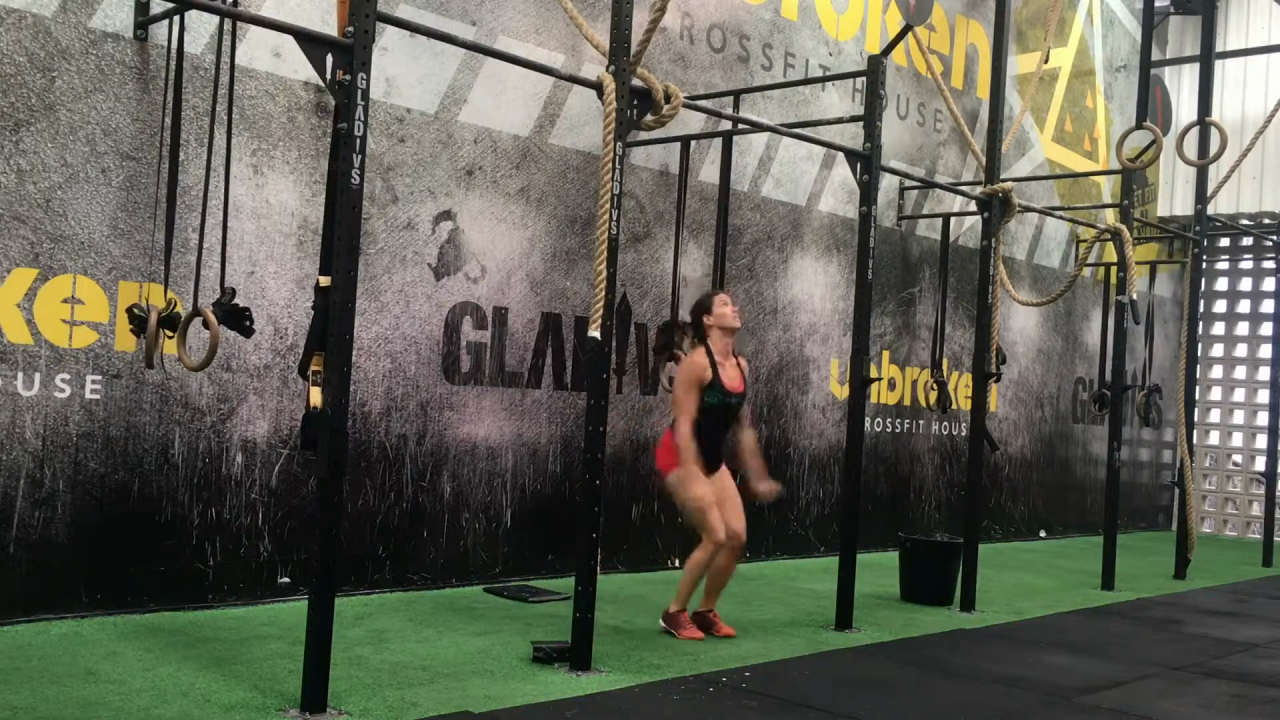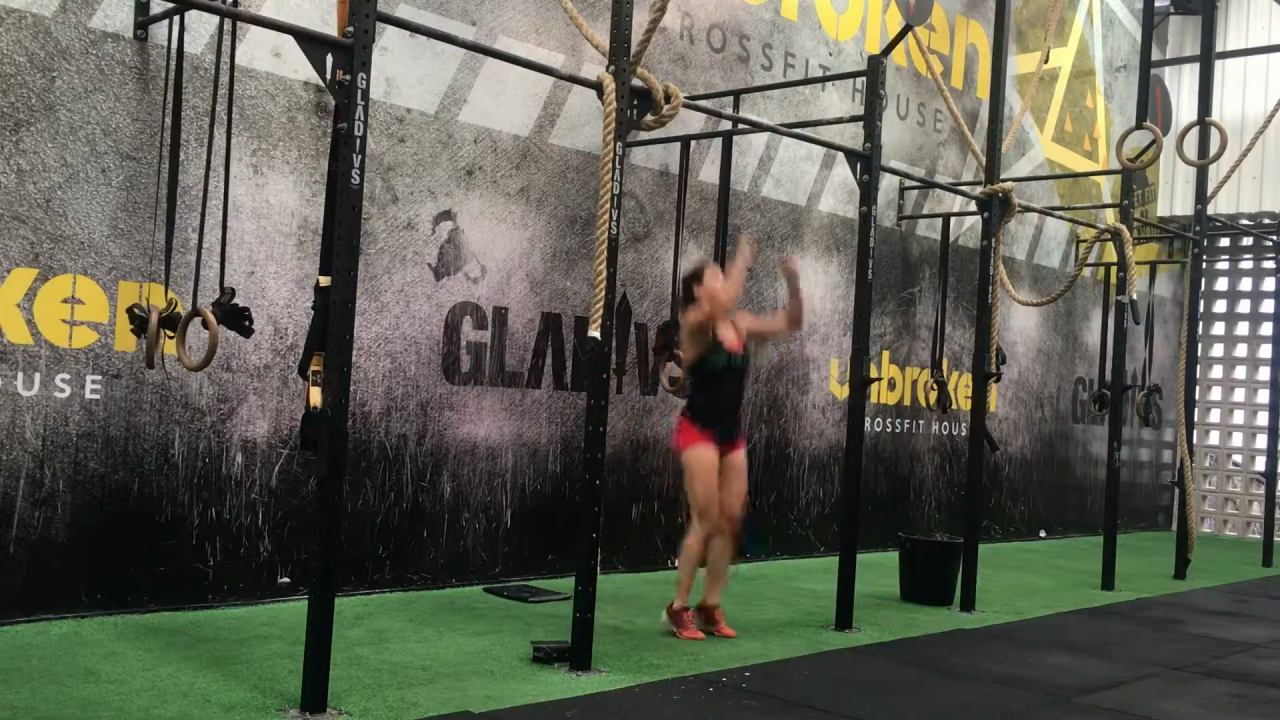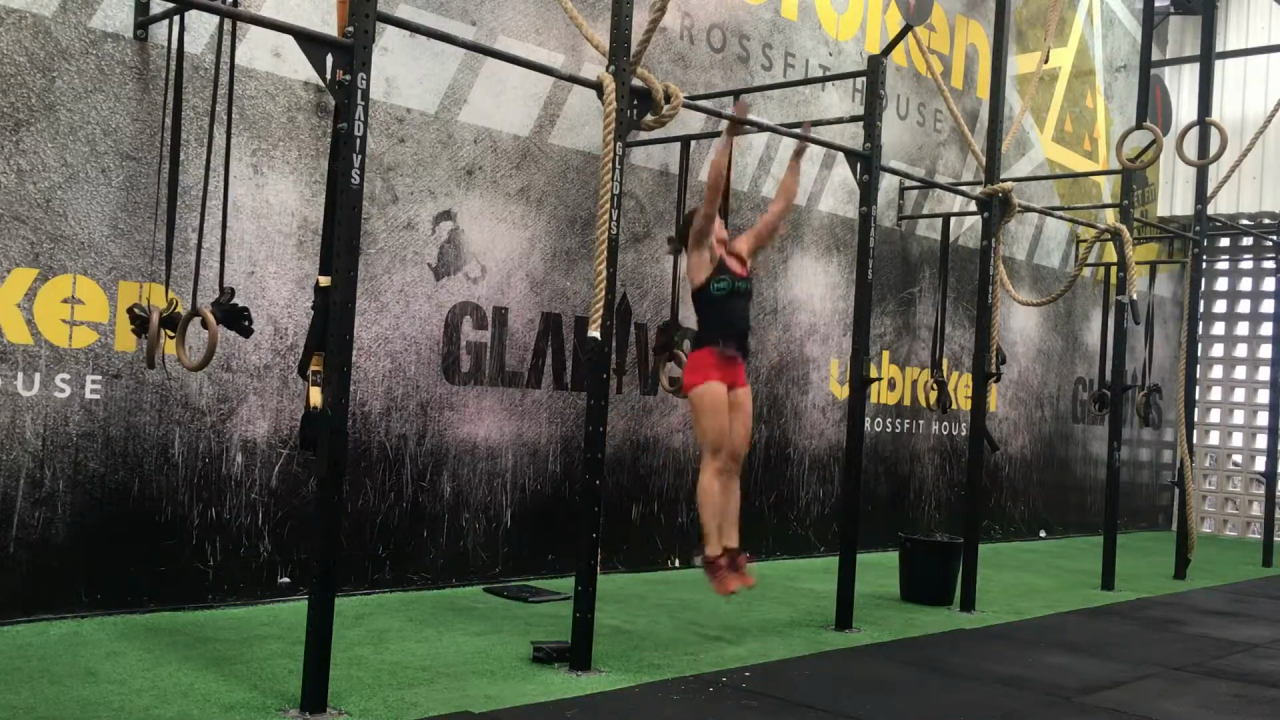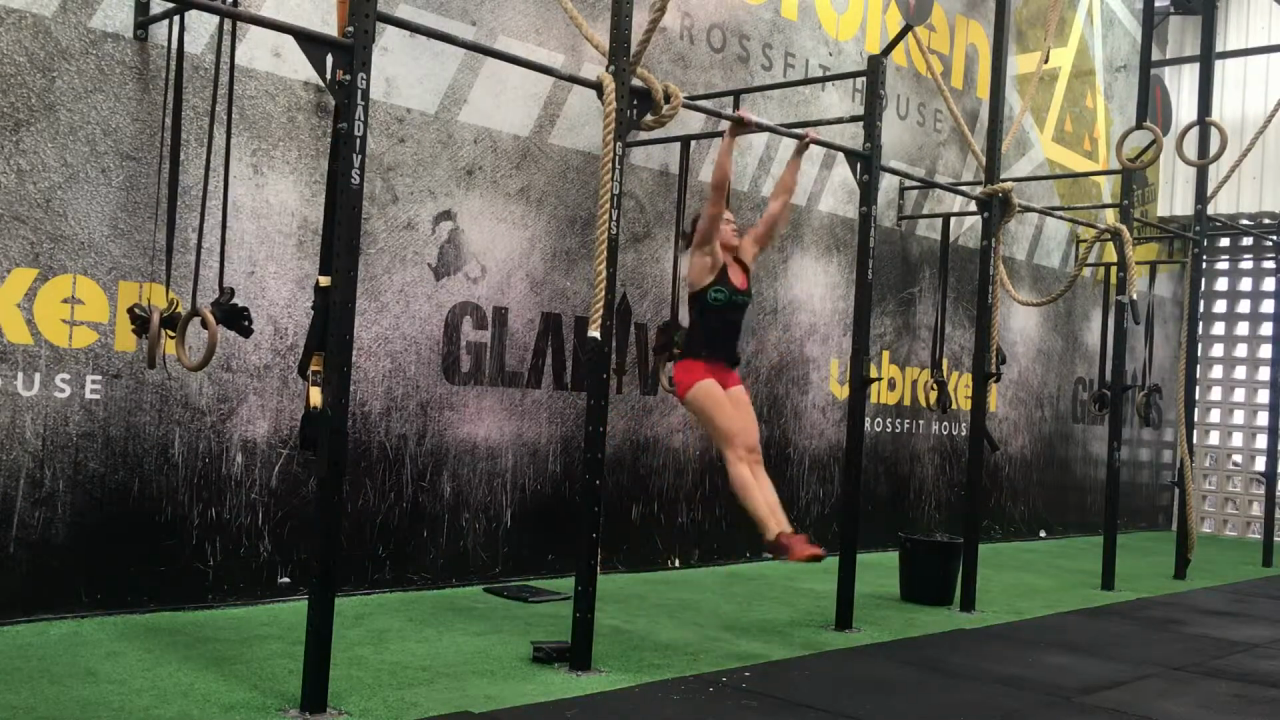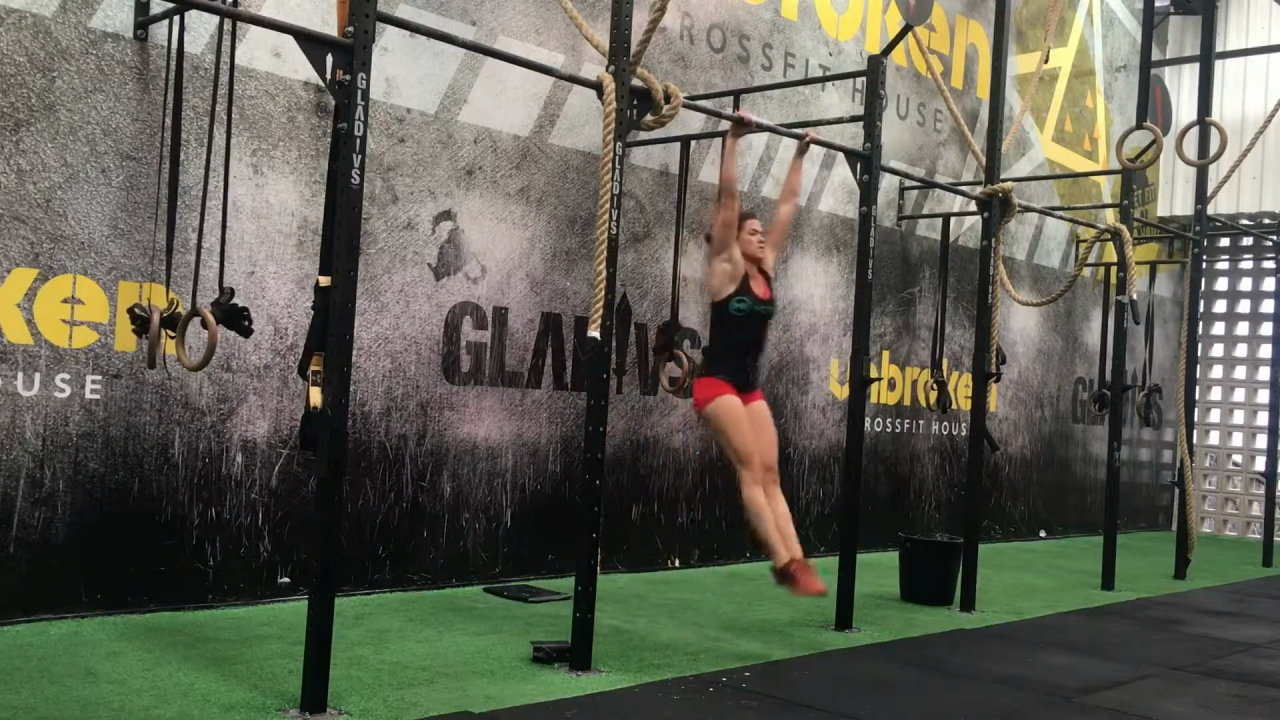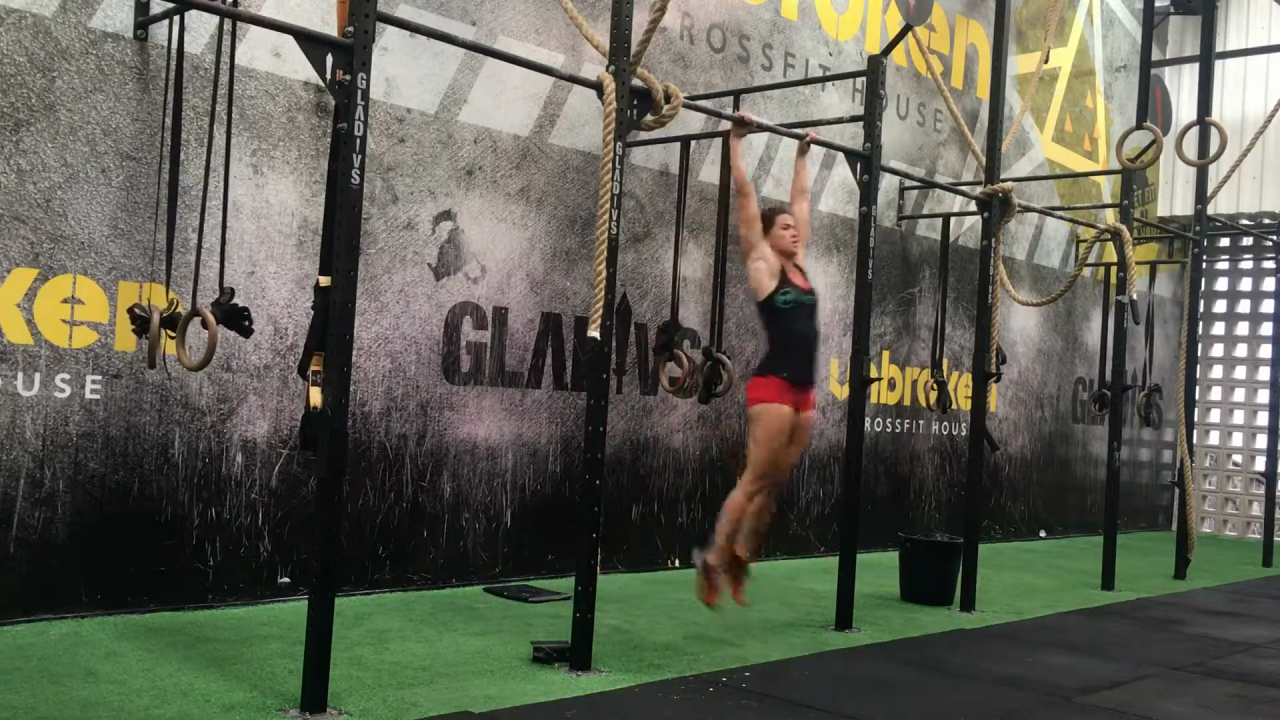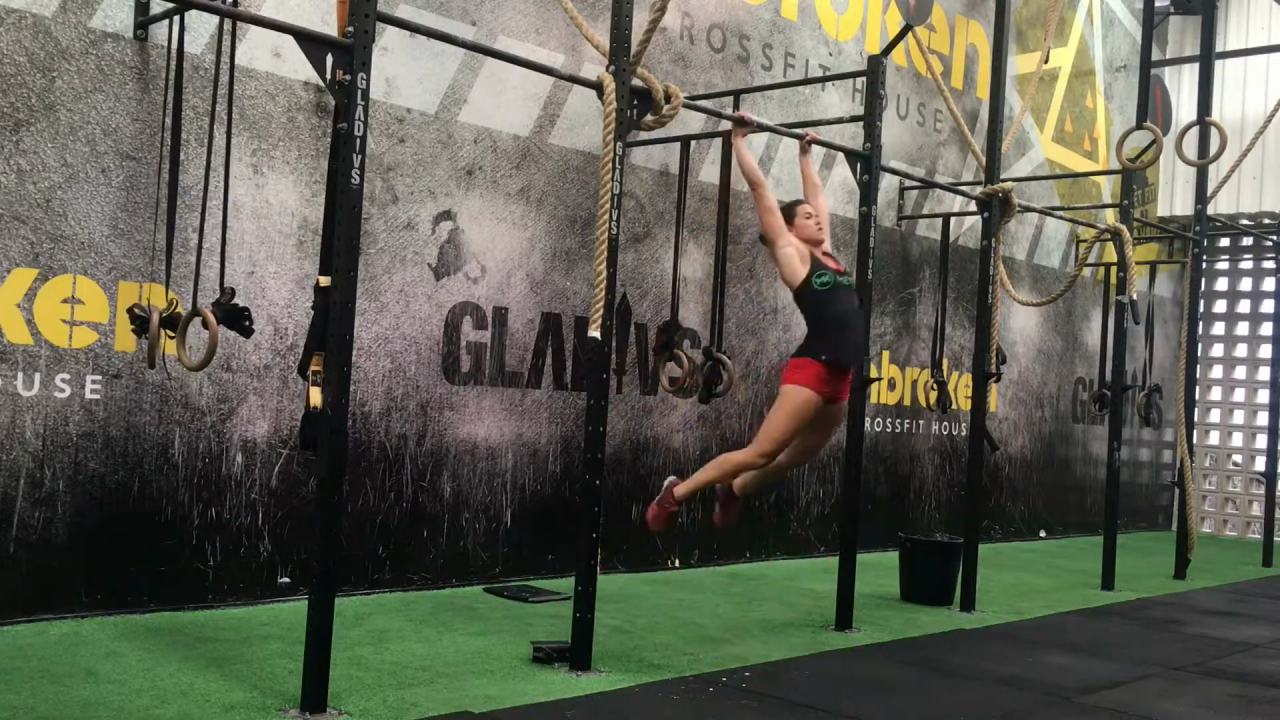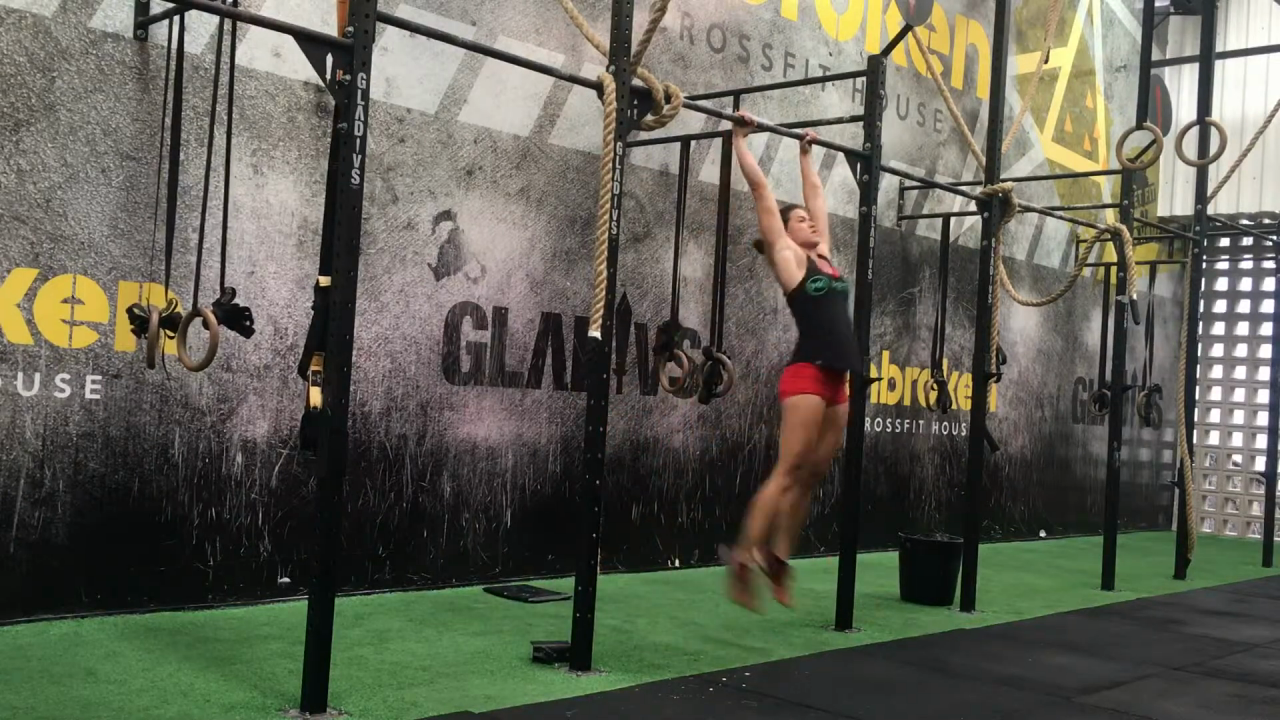
dt=0.2s
person 1, frame 1
left shoulder: (739, 365)
right shoulder: (697, 361)
left elbow: (743, 427)
right elbow: (683, 424)
left wrist: (758, 475)
right wrist: (692, 477)
left hip: (711, 461)
right hip: (681, 455)
left knee: (737, 536)
right knee: (717, 537)
left ankle: (705, 611)
right ankle: (675, 612)
person 1, frame 2
left shoulder: (740, 324)
right shoulder: (695, 321)
left elbow: (789, 323)
right elbow: (721, 303)
left wrist: (792, 282)
right wrist: (741, 259)
left hip: (731, 437)
right hip: (698, 432)
left knee: (730, 523)
right knee: (707, 523)
left ankle: (710, 607)
right ankle: (679, 608)
person 1, frame 3
left shoulder: (740, 253)
right shoulder: (699, 254)
left elbow: (781, 205)
right elbow: (711, 190)
left wrist: (797, 157)
right wrist: (729, 134)
left hip: (736, 368)
right hip: (707, 364)
left knee: (734, 463)
right knee: (716, 460)
left ankle: (730, 550)
right ankle: (713, 555)
person 1, frame 4
left shoulder: (746, 257)
right shoulder: (704, 259)
left elbow: (780, 202)
right elbow: (717, 191)
left wrist: (798, 153)
right wrist: (731, 136)
left hip: (727, 371)
right hip: (696, 367)
left knee: (753, 454)
right knee: (737, 450)
left ankle: (785, 534)
right ankle: (778, 537)
person 1, frame 5
left shoulder: (765, 267)
right shoulder: (725, 266)
left elbow: (787, 204)
right elbow: (726, 199)
left wrist: (800, 154)
right wrist: (732, 139)
left hip: (749, 388)
right hip: (716, 385)
left knee: (769, 474)
right knee: (753, 471)
left ankle: (794, 559)
right ankle: (786, 563)
person 1, frame 6
left shoulder: (797, 265)
right shoulder: (761, 262)
left elbow: (801, 200)
right elbow: (745, 198)
left wrist: (802, 155)
right wrist: (736, 140)
left hip: (802, 391)
right hip: (774, 386)
left knee: (773, 484)
right knee: (755, 481)
left ankle: (736, 557)
right ankle: (714, 559)
person 1, frame 7
left shoulder: (826, 252)
right shoulder: (790, 251)
left elbow: (815, 191)
right elbow: (760, 190)
left wrist: (805, 153)
right wrist: (739, 139)
left hip: (839, 378)
right hip: (810, 370)
left knee: (798, 456)
right knee: (761, 453)
left ankle: (733, 492)
right ankle: (677, 492)
person 1, frame 8
left shoulder: (823, 256)
right shoulder: (788, 256)
left elbow: (815, 196)
right elbow: (760, 190)
left wrist: (805, 154)
right wrist: (740, 140)
left hip: (834, 382)
right hip: (808, 375)
left knee: (810, 478)
right knee: (789, 475)
left ankle: (776, 558)
right ankle: (743, 556)
